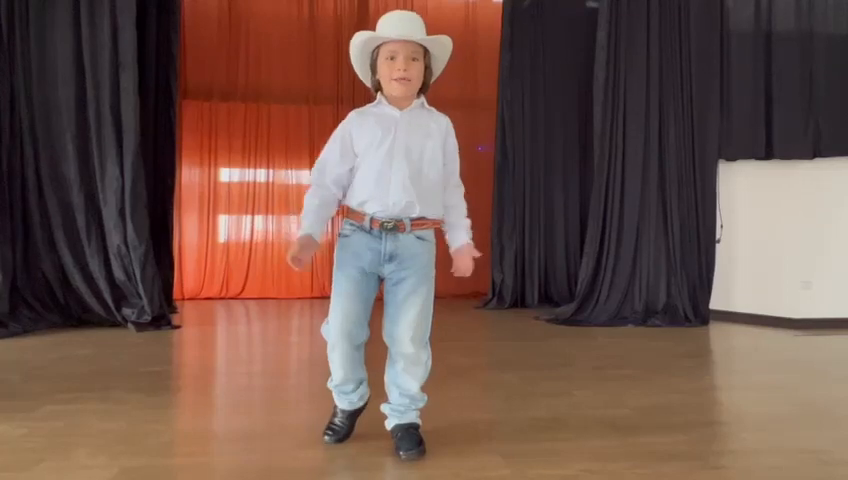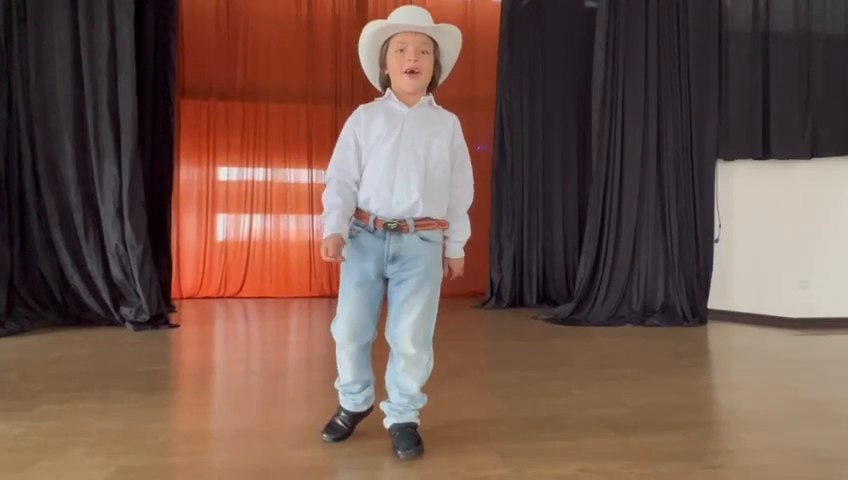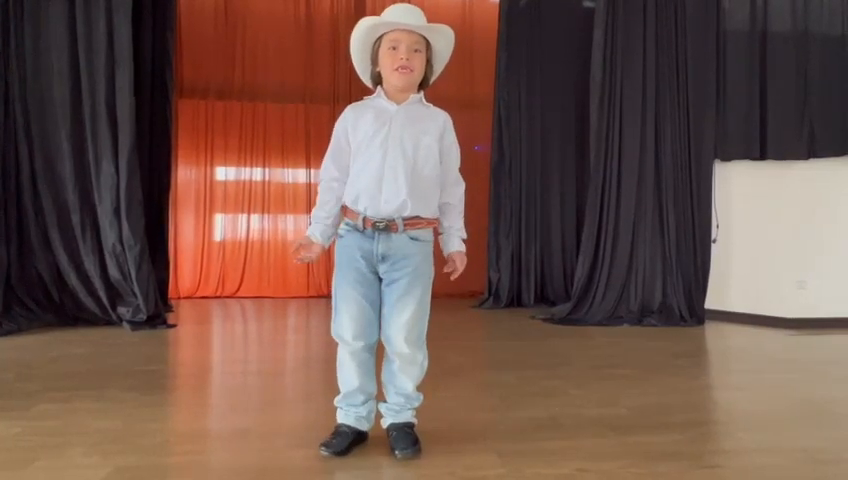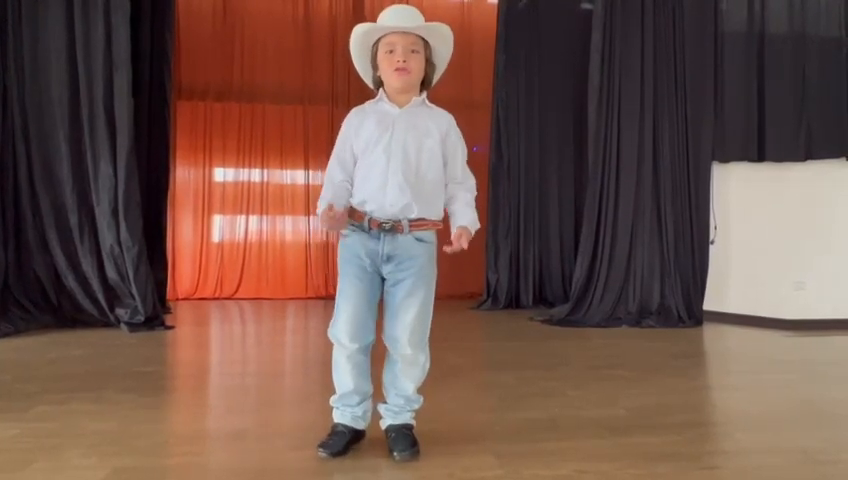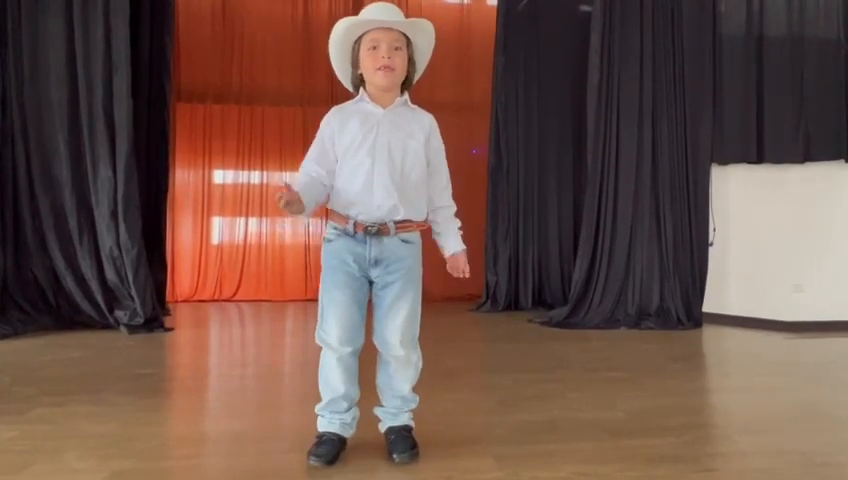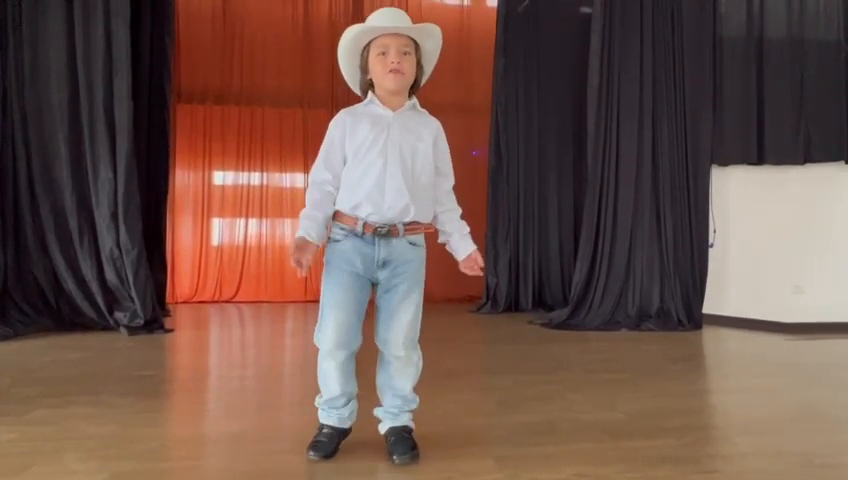
dt=0.7s
person 1, frame 1
left shoulder: (439, 125)
right shoulder: (357, 122)
left elbow: (450, 190)
right elbow: (327, 181)
left wrist: (459, 241)
right wrist: (308, 233)
left hip: (415, 243)
right hip: (358, 237)
left knee: (410, 339)
right knee: (342, 330)
left ankle: (404, 419)
right ankle: (350, 401)
person 1, frame 2
left shoulder: (447, 124)
right shoulder: (364, 118)
left elbow: (460, 192)
right elbow: (340, 180)
left wrist: (454, 247)
right wrist: (334, 230)
left hip: (421, 244)
right hip: (365, 239)
left knee: (411, 339)
right knee: (350, 331)
left ankle: (403, 418)
right ankle: (355, 402)
person 1, frame 3
left shoulder: (438, 121)
right shoulder: (354, 117)
left elbow: (451, 187)
right elbow: (333, 180)
left wrist: (454, 242)
right wrist: (319, 234)
left hip: (411, 242)
right hip: (356, 238)
left knee: (406, 339)
right knee: (352, 335)
left ankle: (400, 419)
right ankle: (353, 419)
person 1, frame 4
left shoulder: (441, 123)
right shoulder: (357, 120)
left elbow: (459, 183)
right elbow: (338, 180)
left wrist: (465, 223)
right wrist: (330, 210)
left hip: (415, 243)
right hip: (360, 239)
left knee: (408, 340)
right knee: (349, 335)
left ankle: (400, 421)
right ankle: (350, 420)
person 1, frame 5
left shoulder: (423, 124)
right shoulder: (338, 120)
left elbow: (438, 192)
right elbow: (318, 179)
left wrist: (452, 244)
right wrist: (298, 196)
left hip: (401, 246)
right hip: (344, 241)
left knee: (400, 342)
right knee: (338, 339)
left ankle: (398, 423)
right ankle: (335, 426)
person 1, frame 6
left shoulder: (430, 128)
right shoulder: (346, 122)
left elbow: (442, 194)
right elbow: (323, 185)
left wrist: (462, 245)
right wrist: (308, 234)
left hip: (407, 247)
right hip: (350, 242)
left knee: (401, 343)
right knee: (335, 337)
left ankle: (397, 423)
right ankle: (334, 420)
